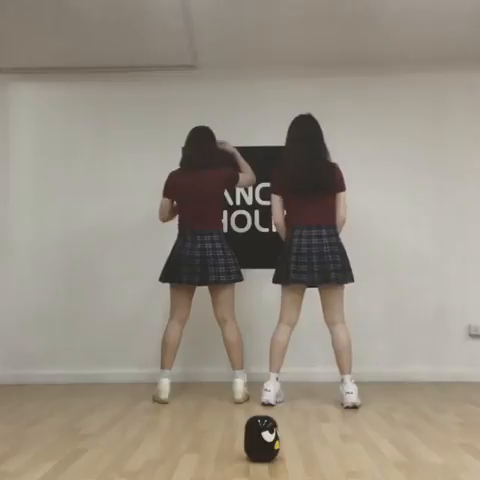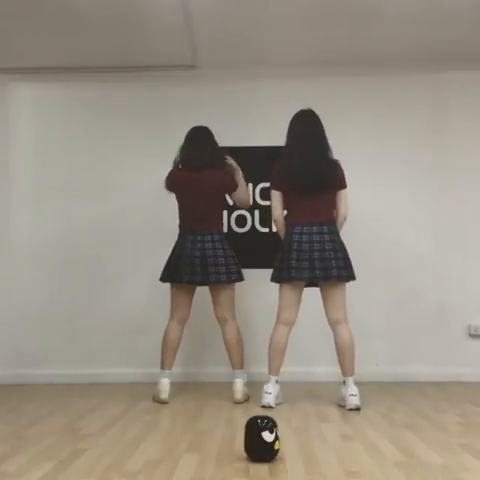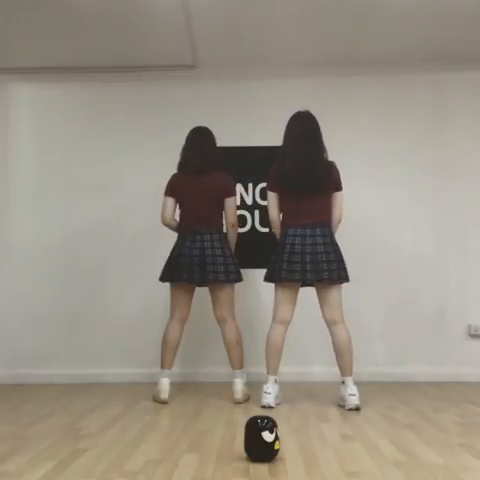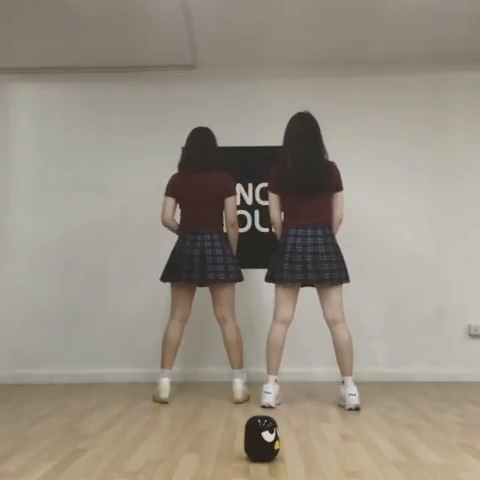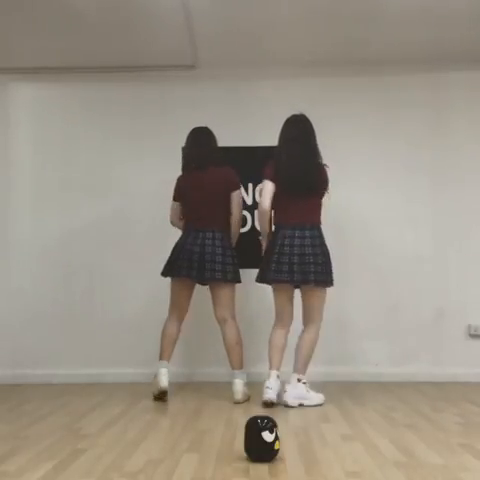
dt=1s
person 1, frame 1
left shoulder: (282, 175)
right shoulder: (333, 171)
left elbow: (278, 219)
right elbow: (341, 216)
left hip: (297, 246)
right hip: (329, 245)
left knee: (286, 321)
right knee: (336, 321)
left ankle: (272, 385)
right ankle: (348, 386)
person 1, frame 2
left shoulder: (282, 170)
right shoulder: (334, 168)
left elbow: (277, 215)
right elbow: (342, 213)
left hip: (296, 243)
right hip: (329, 242)
left knee: (284, 321)
right knee: (339, 321)
left ankle: (271, 387)
right ankle: (350, 388)
person 1, frame 3
left shoulder: (278, 171)
right shoulder: (329, 170)
left elbow: (273, 216)
right elbow: (337, 215)
left hip: (290, 244)
right hip: (323, 243)
left knee: (280, 321)
right knee: (335, 320)
left ankle: (270, 387)
right ankle: (349, 388)
person 1, frame 4
left shoulder: (278, 173)
right shoulder: (330, 170)
left elbow: (275, 216)
right elbow: (338, 215)
left hip: (291, 244)
right hip: (324, 244)
left knee: (281, 320)
right knee: (336, 320)
left ankle: (271, 387)
right ankle: (349, 388)
person 1, frame 5
left shoulder: (274, 169)
right shoulder: (320, 172)
left elbow: (265, 207)
left wrist: (265, 238)
left hip: (282, 243)
right hip: (312, 243)
left knee: (282, 322)
right knee: (311, 322)
left ankle: (273, 383)
right ankle: (296, 386)
person 2, frame 1
left shoulder: (175, 178)
right shoulder: (221, 175)
left elbow: (164, 215)
right elbow: (250, 178)
right wrist: (233, 152)
left hip: (185, 248)
right hip: (216, 247)
left knee: (176, 319)
right knee: (227, 319)
left ankle: (163, 384)
right ankle: (239, 385)
person 2, frame 2
left shoulder: (177, 177)
right shoulder: (222, 176)
right elbow: (245, 201)
left wrist: (176, 163)
right wrist: (236, 169)
left hip: (186, 248)
right hip: (216, 247)
left knee: (177, 319)
right knee: (227, 319)
left ankle: (164, 384)
right ankle: (239, 385)
person 2, frame 3
left shoulder: (176, 180)
right shoulder: (224, 181)
left elbow: (167, 219)
right elbow: (232, 223)
right wrist: (230, 251)
left hip: (185, 248)
right hip: (216, 246)
left knee: (176, 319)
right knee: (226, 319)
left ankle: (163, 383)
right ankle: (239, 384)
person 2, frame 4
left shoulder: (177, 180)
right shoulder: (224, 180)
left elbow: (166, 219)
right elbow: (232, 222)
right wrist: (232, 252)
left hip: (186, 248)
right hip: (216, 246)
left knee: (177, 318)
right knee: (227, 318)
left ankle: (164, 383)
right ankle: (239, 384)
person 2, frame 5
left shoulder: (183, 180)
right shoulder: (228, 175)
left elbow: (175, 219)
right elbow: (237, 216)
right wrist: (228, 243)
left hip: (188, 245)
right hip: (219, 246)
left knee: (175, 316)
right knee: (226, 318)
left ankle: (162, 375)
right ankle: (239, 385)
